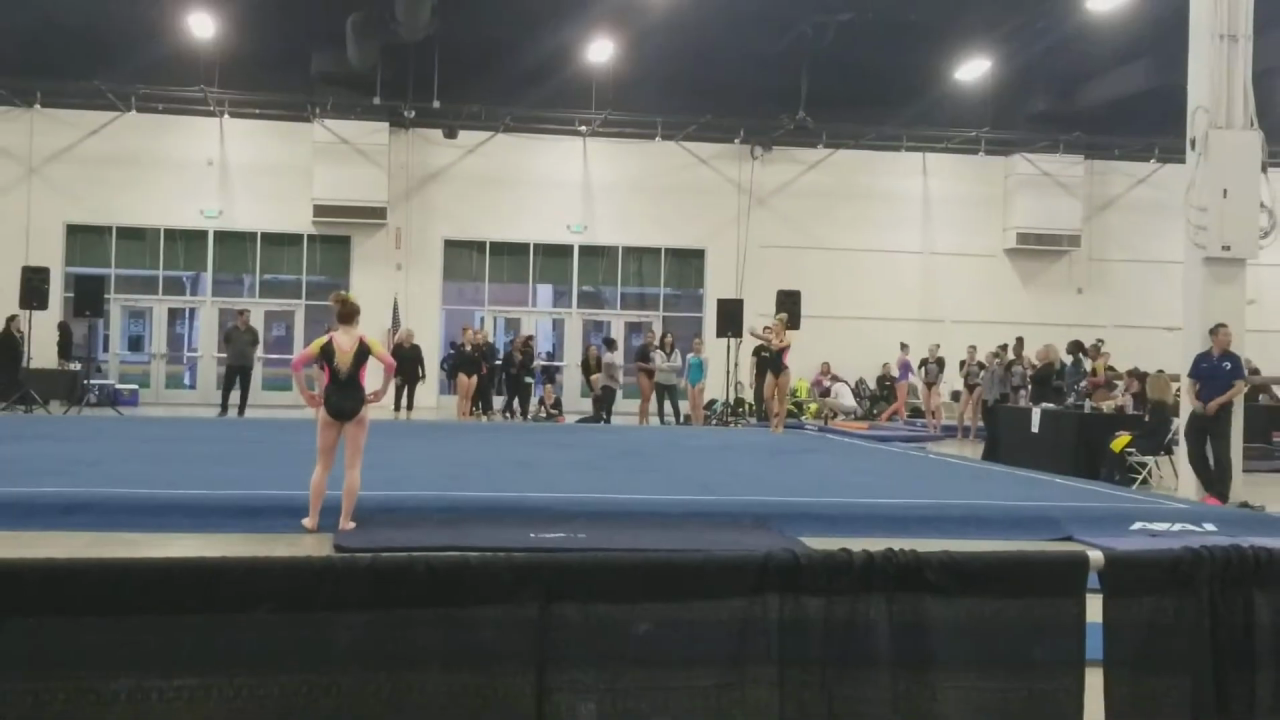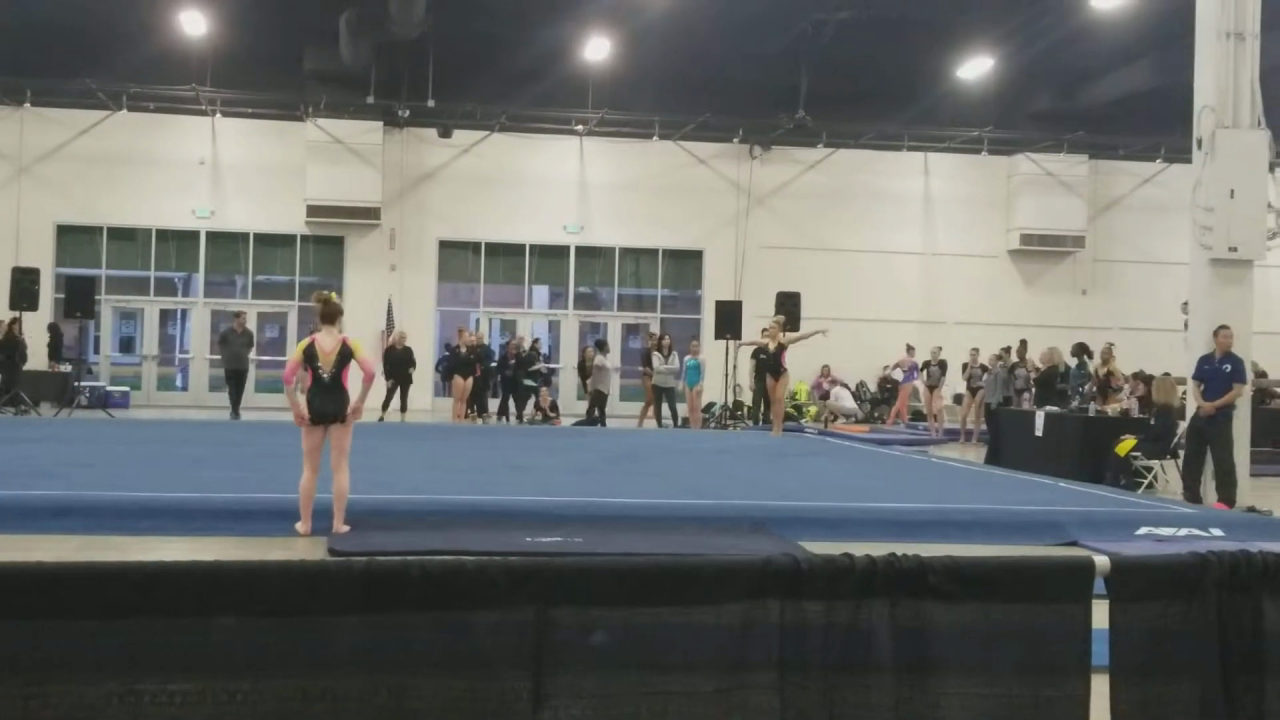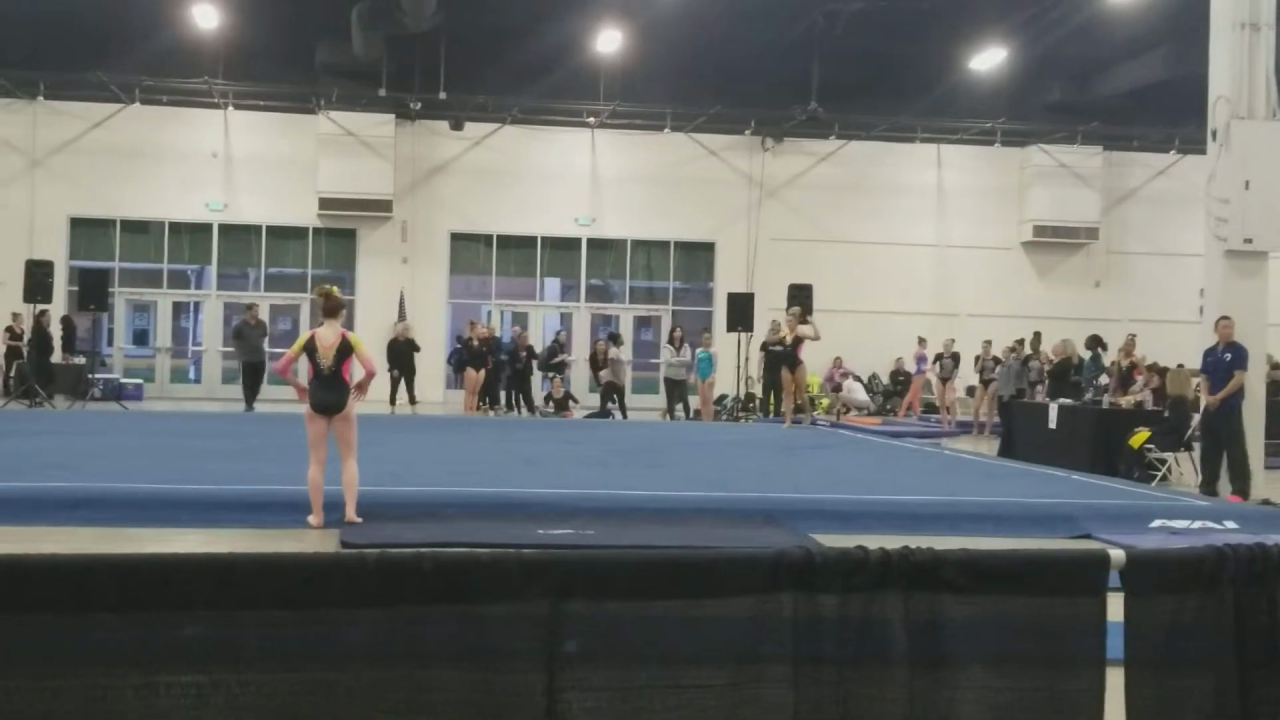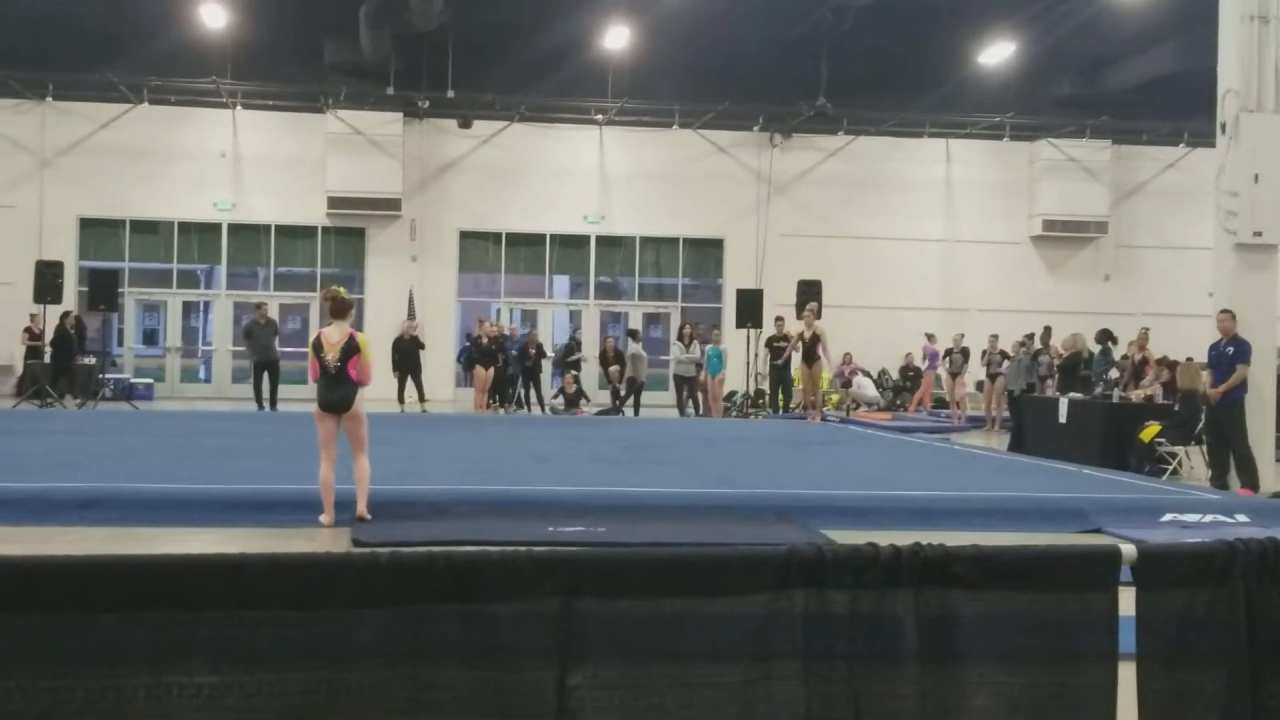
dt=0.4s
person 1, frame 1
left shoulder: (324, 342)
right shoulder: (365, 342)
left elbow: (296, 364)
right elbow: (390, 364)
left wrist: (305, 393)
right wrist: (381, 391)
left hip: (330, 405)
right hip: (356, 406)
left knee: (322, 466)
right knee: (352, 467)
left ankle: (313, 519)
right ankle: (345, 521)
person 1, frame 2
left shoulder: (307, 344)
right shoulder: (349, 344)
left elbow: (288, 376)
right elbow: (370, 373)
left wrist: (297, 409)
right wrist: (359, 404)
left hip: (314, 409)
right hip: (340, 409)
left knee: (310, 469)
right knee: (340, 469)
left ankle: (305, 523)
right ankle: (338, 523)
person 1, frame 3
left shoulder: (308, 338)
right shoulder: (350, 338)
left elbow: (281, 369)
right elbow: (371, 370)
left wrist: (299, 387)
right wrist: (362, 385)
left hip: (316, 401)
right hip: (342, 401)
left knee: (316, 461)
right knee: (349, 459)
left ankle: (317, 515)
right ankle: (351, 510)
person 1, frame 4
left shoulder: (316, 338)
right shoulder: (358, 339)
left elbow: (314, 376)
right elbow: (365, 379)
left hip: (324, 400)
right hip: (349, 399)
left knee: (327, 459)
right knee: (360, 455)
left ankle: (328, 514)
right ankle: (362, 507)
